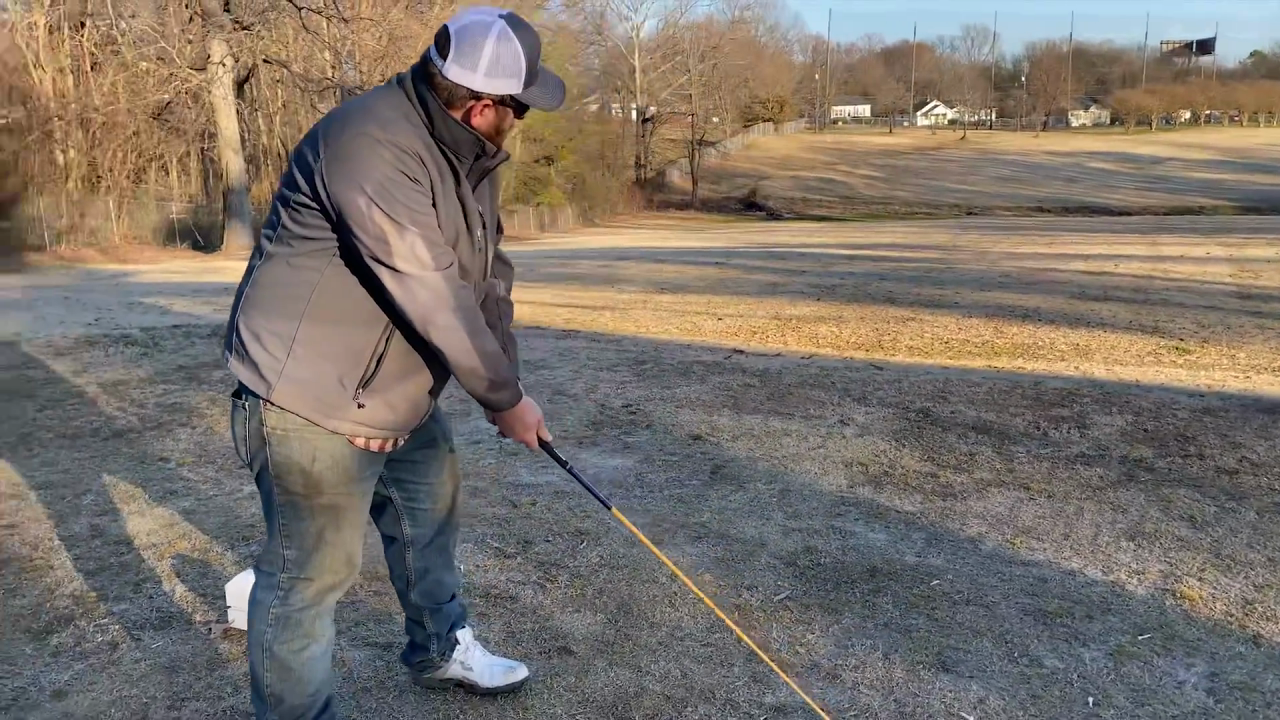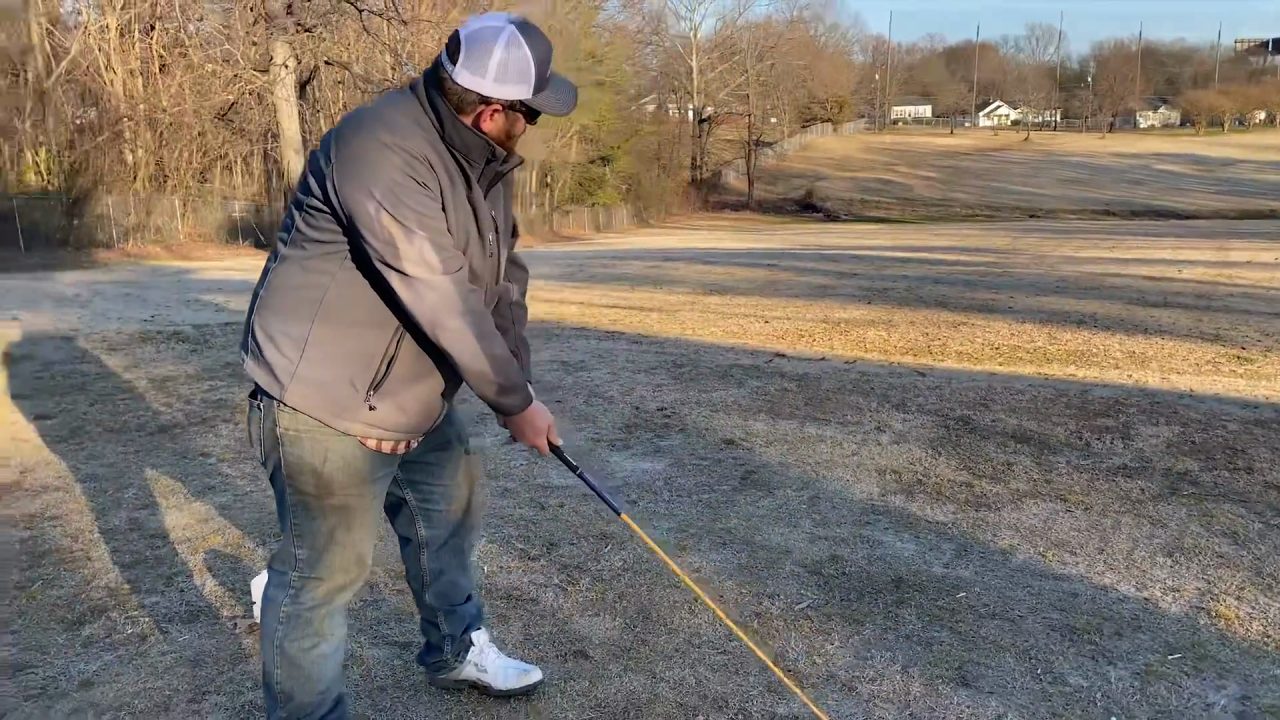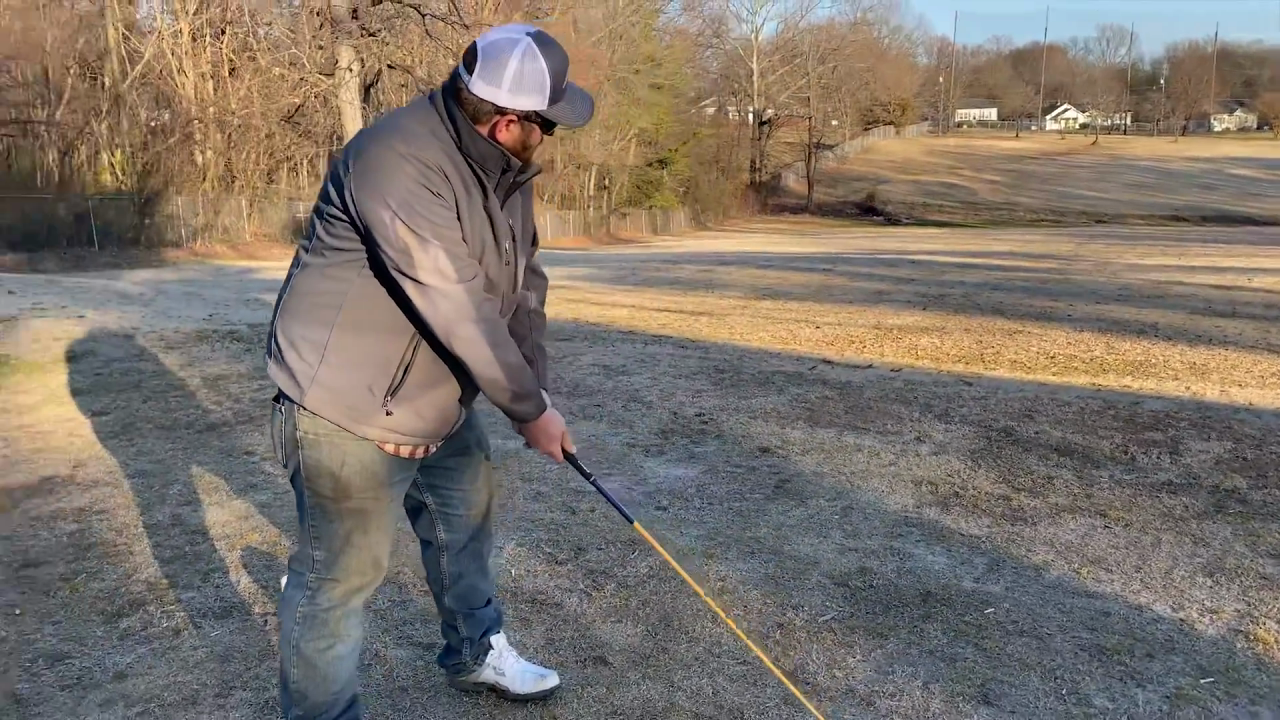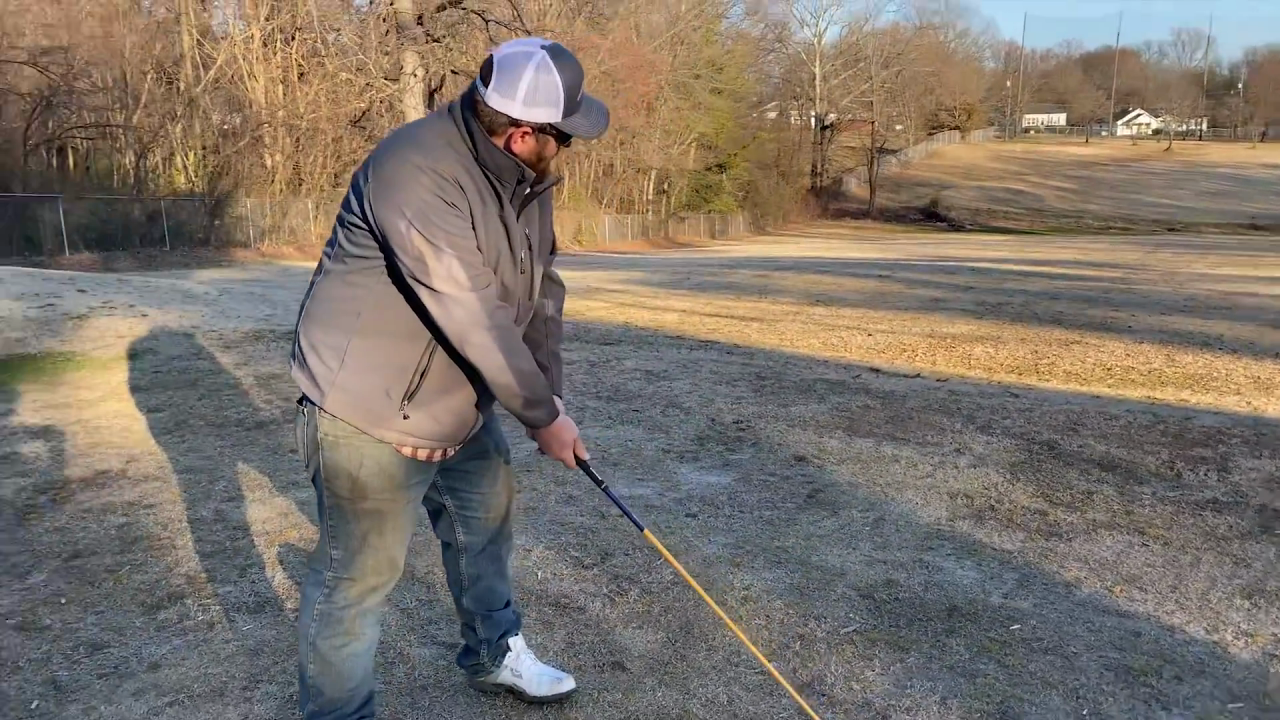
dt=0.2s
person 1, frame 1
left shoulder: (466, 149)
right shoulder: (371, 145)
left elbow: (488, 269)
right elbow: (433, 299)
left wrist: (504, 376)
right wrist: (505, 397)
left hip: (399, 392)
right hip: (314, 399)
left knee: (429, 515)
right knee: (311, 572)
left ankle: (440, 649)
person 1, frame 2
left shoulder: (482, 155)
right shoulder: (383, 151)
left elbow: (503, 271)
right elbow: (443, 303)
left wrist: (517, 379)
right wrist: (515, 402)
left hip: (417, 395)
right hip: (329, 402)
left knee: (446, 516)
right knee: (323, 572)
left ankle: (456, 649)
person 1, frame 3
left shoulder: (504, 165)
right shoulder: (400, 161)
left elbow: (522, 279)
right elbow: (460, 313)
left wrist: (535, 386)
right wrist: (530, 409)
left hip: (439, 400)
right hip: (350, 408)
left knee: (465, 520)
right knee: (342, 572)
left ankle: (476, 653)
person 1, frame 4
left shoulder: (526, 176)
right shoulder: (418, 173)
left elbow: (541, 286)
right elbow: (473, 320)
left wrist: (549, 392)
right wrist: (542, 415)
left hip: (461, 405)
right hip: (371, 411)
left knee: (485, 524)
right knee: (359, 573)
left ankle: (494, 653)
